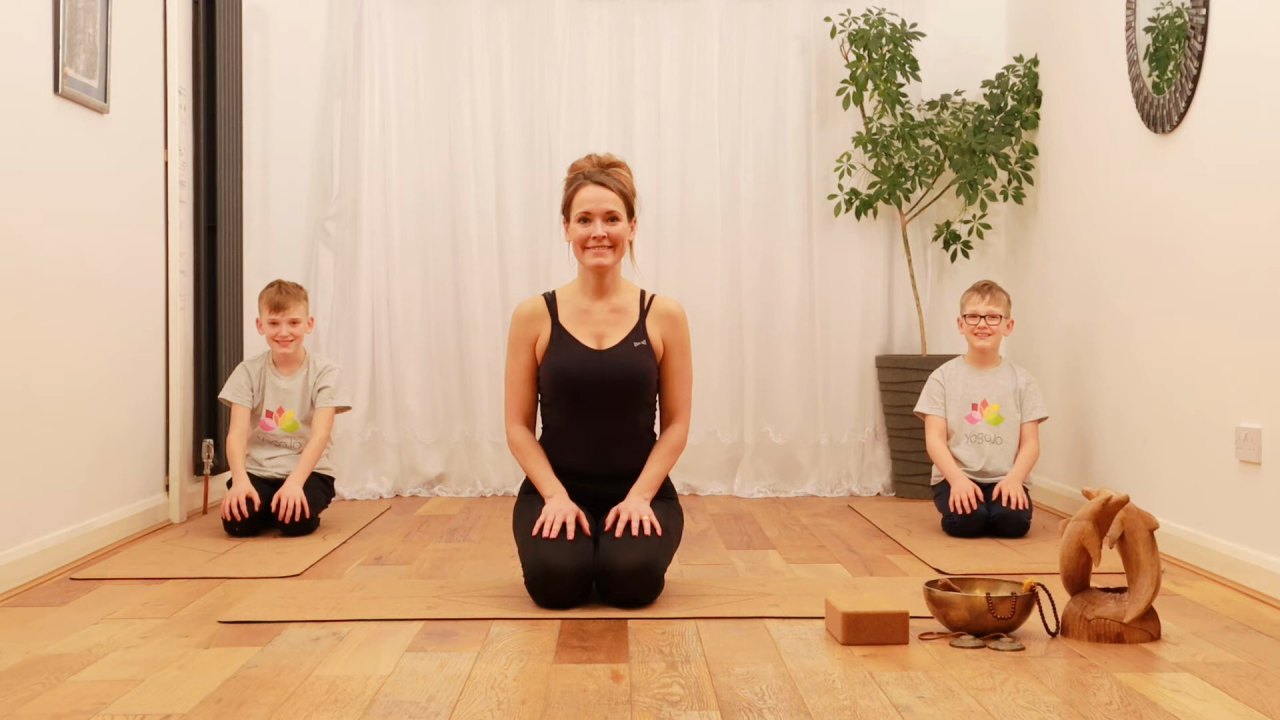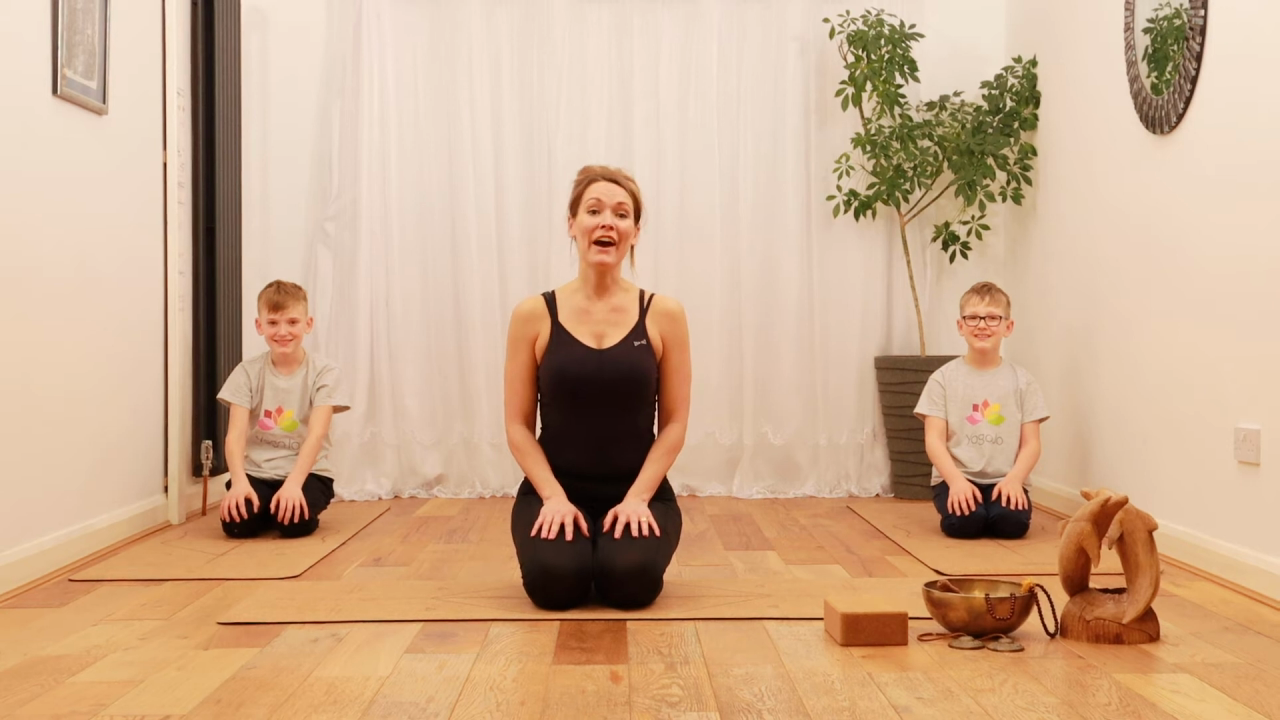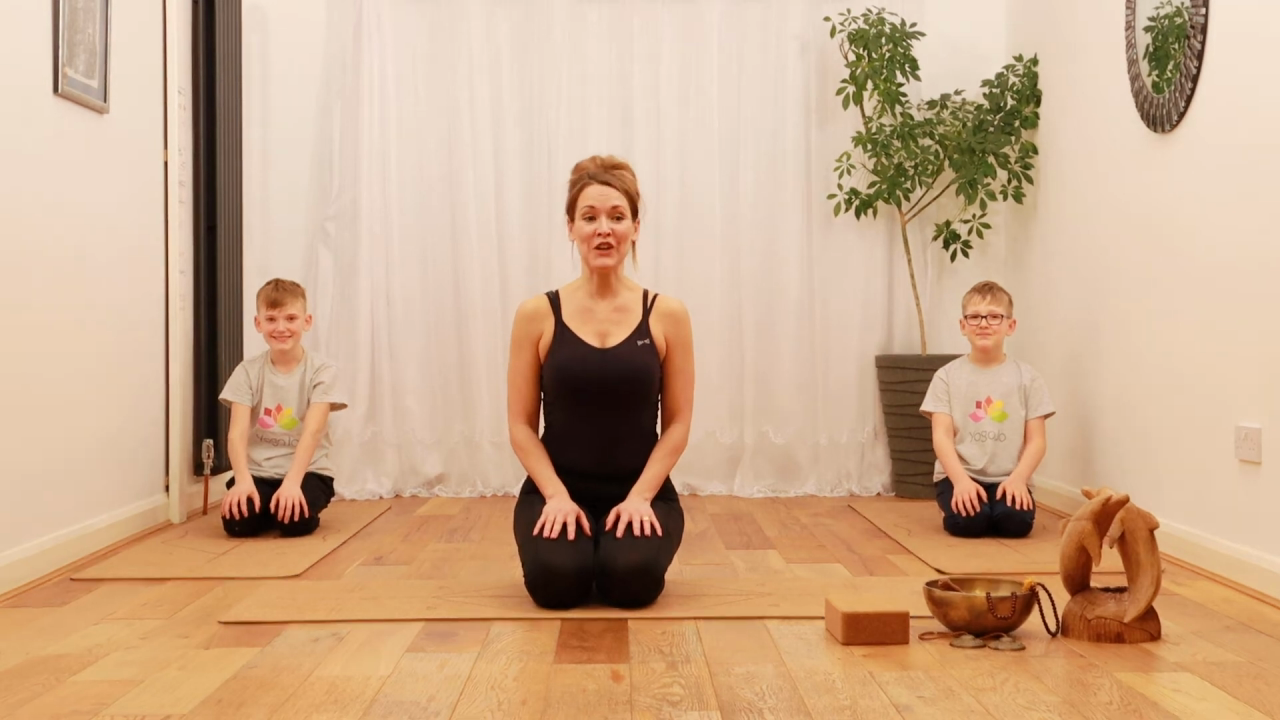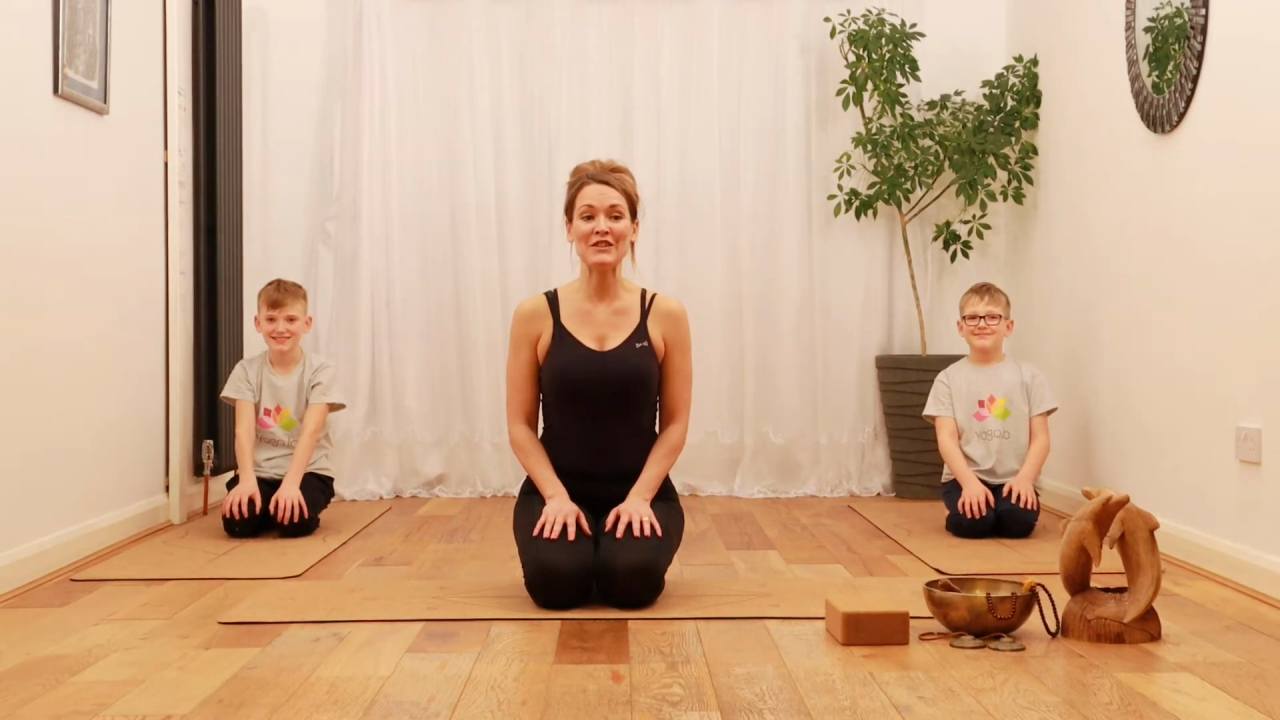
dt=0.7s
person 1, frame 1
left shoulder: (664, 316)
right shoulder: (534, 315)
left elbow: (676, 424)
right elbow: (518, 426)
left wrist: (639, 497)
right wrist: (556, 496)
left hip: (639, 489)
right hip: (558, 488)
left knee: (631, 579)
right knee: (557, 581)
left ankle: (615, 547)
right ankle: (578, 543)
person 1, frame 2
left shoulder: (663, 313)
right shoulder: (534, 313)
left elbow: (674, 423)
right elbow: (518, 425)
left wrist: (637, 497)
right wrist: (554, 496)
left hip: (638, 488)
right hip: (557, 488)
left knee: (630, 581)
right knee: (555, 582)
left ankle: (615, 543)
right ankle: (574, 541)
person 1, frame 3
left shoulder: (667, 315)
right shoulder: (537, 315)
left elbow: (677, 424)
right elbow: (521, 426)
left wrist: (640, 497)
right wrist: (556, 496)
left hip: (640, 490)
right hip: (559, 488)
left knee: (631, 579)
right knee: (557, 582)
left ankle: (616, 551)
right ankle: (579, 549)
person 1, frame 4
left shoulder: (665, 314)
right shoulder: (535, 314)
left elbow: (675, 423)
right elbow: (521, 425)
left wrist: (639, 497)
right wrist: (557, 496)
left hip: (640, 489)
right hip: (558, 488)
left knee: (631, 580)
right knee: (558, 582)
left ankle: (615, 551)
right ankle: (579, 550)
person 2, frame 1
left shoulder: (325, 373)
right shoulder: (248, 372)
left elbow: (319, 436)
right elbow: (237, 433)
left wrist: (294, 482)
right wrist: (240, 480)
left hip: (307, 471)
right hip: (258, 471)
left knee: (295, 520)
right knee: (236, 520)
left ankle: (292, 501)
right ankle: (270, 509)
person 2, frame 2
left shoulder: (324, 372)
right shoulder: (247, 372)
left elbow: (316, 434)
right elbow: (235, 434)
left wrist: (294, 483)
right wrist: (239, 480)
left hip: (306, 472)
right hip: (257, 472)
left knee: (294, 522)
right knee: (236, 521)
left ankle: (295, 508)
right ankle: (269, 507)
person 2, frame 3
left shoulder: (322, 371)
right shoulder: (248, 371)
left elbow: (312, 431)
right elbow: (237, 433)
left wrist: (292, 481)
right wrist: (242, 479)
left hip: (307, 470)
right hip: (258, 471)
left knee: (295, 521)
right knee: (236, 520)
left ankle: (289, 502)
right ankle: (270, 508)
person 2, frame 4
left shoulder: (321, 371)
right shoulder: (246, 370)
left elbow: (310, 431)
right elbow: (244, 430)
left wrist: (291, 483)
right wrist: (247, 479)
left hip: (307, 470)
right hip: (259, 471)
left knee: (294, 521)
right knee: (237, 521)
left ankle: (297, 506)
right ankle: (268, 508)
person 3, frame 1
left shoulder: (1021, 381)
right shoulder: (943, 377)
left elbow: (1030, 442)
right elbow: (935, 438)
left wrist: (1014, 478)
right wrist: (957, 479)
left hip: (1005, 480)
right hip: (957, 477)
left knee: (1014, 521)
right knee: (967, 520)
left ankle: (992, 510)
person 3, frame 2
left shoulder: (1022, 381)
right shoulder: (943, 378)
left elbow: (1031, 443)
right elbow: (934, 439)
left wrist: (1014, 478)
right wrist: (956, 480)
left hip: (1005, 480)
right hip: (957, 478)
left knee: (1013, 522)
right knee: (965, 521)
left ankle: (992, 510)
person 3, frame 3
left shoulder: (1027, 378)
right shoulder: (947, 376)
left elbow: (1036, 440)
right elbow: (941, 435)
left wrist: (1018, 478)
right wrist: (960, 479)
left hip: (1007, 479)
right hip: (959, 475)
left knee: (1017, 521)
right knee: (969, 520)
left ankle: (995, 509)
right ankle: (954, 507)
person 3, frame 4
left shoulder: (1028, 376)
right shoulder: (949, 378)
left elbow: (1040, 437)
right elbow: (946, 438)
left wrist: (1025, 478)
right wrist: (969, 482)
left hip: (1014, 479)
right hip: (965, 477)
left knee: (1020, 522)
right knee: (974, 522)
left ankle: (1001, 509)
right ankle: (965, 510)
